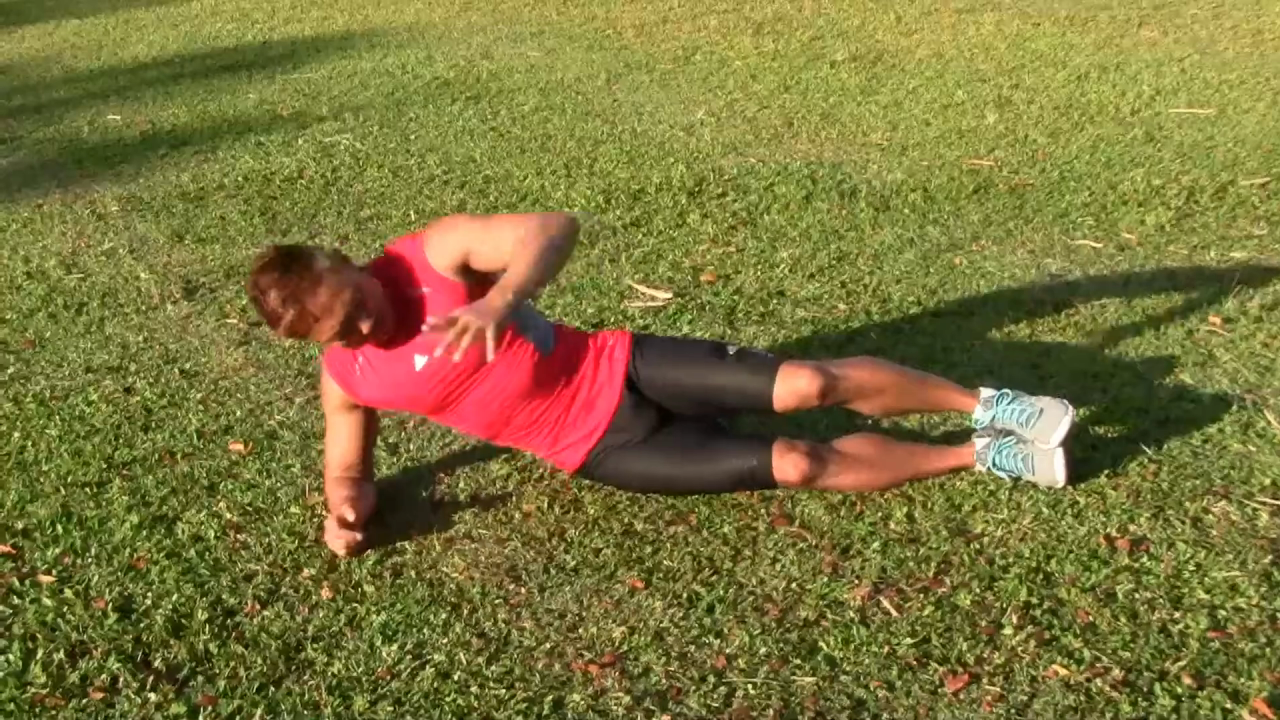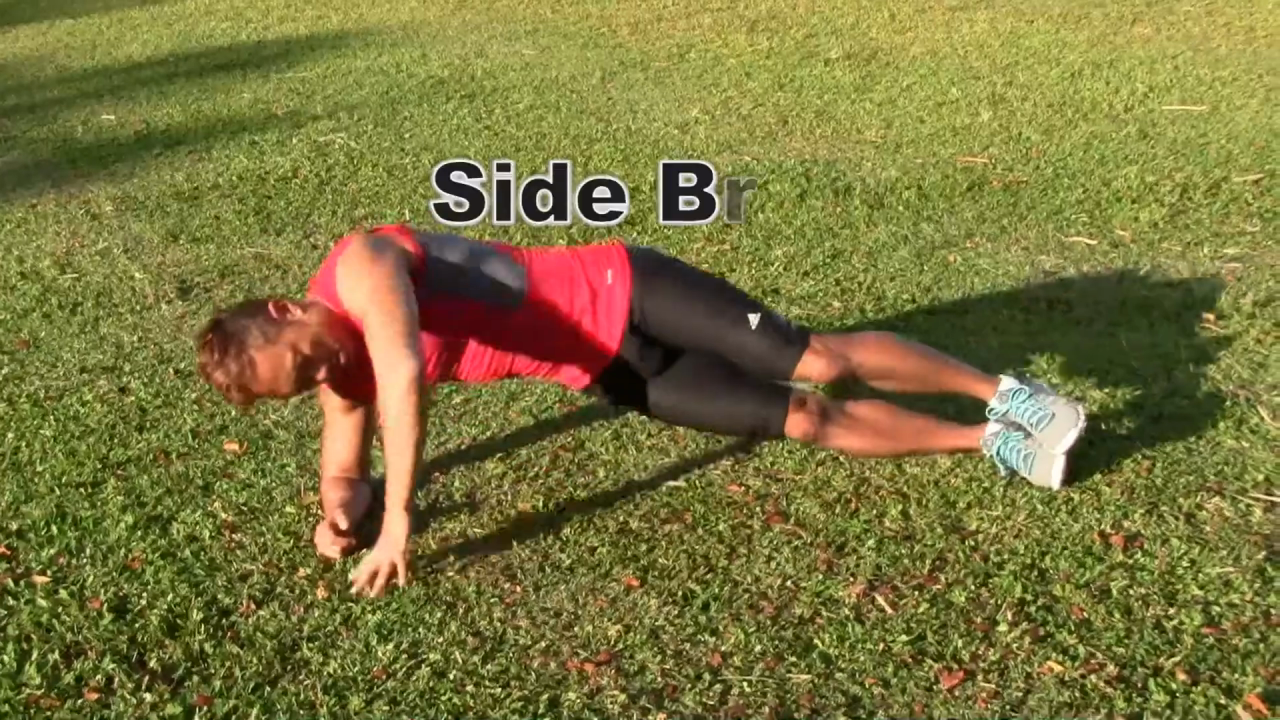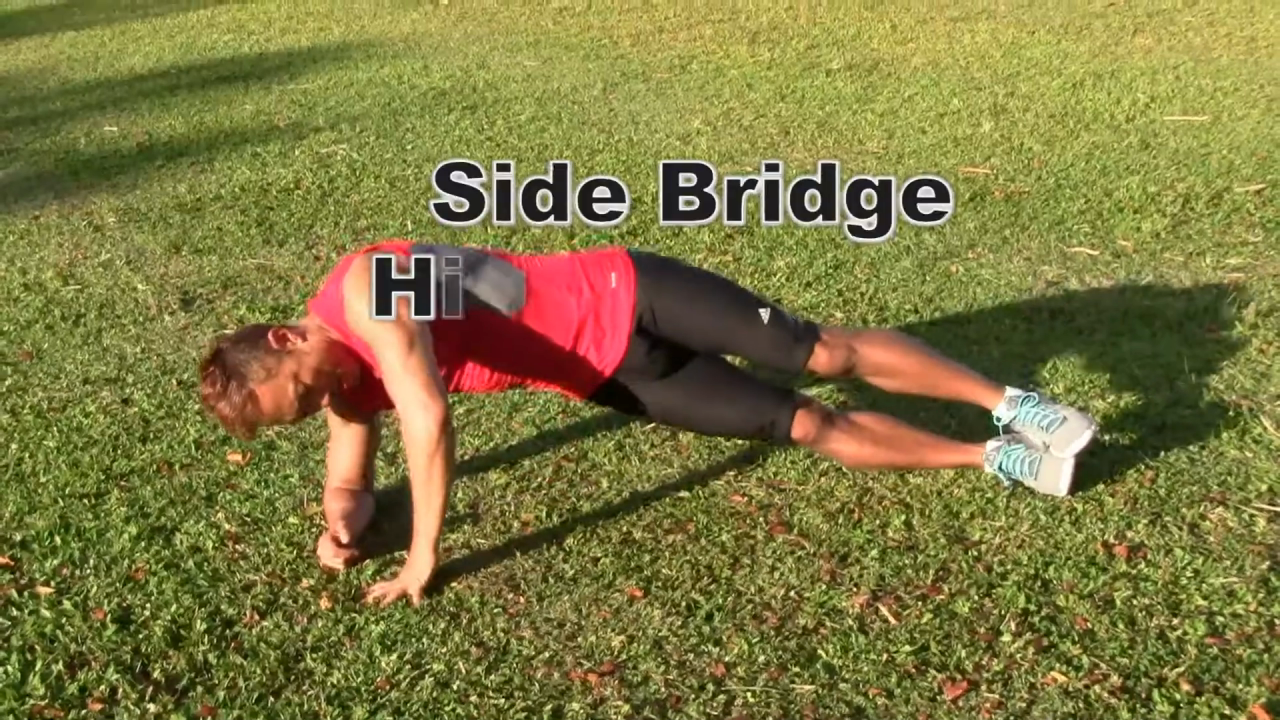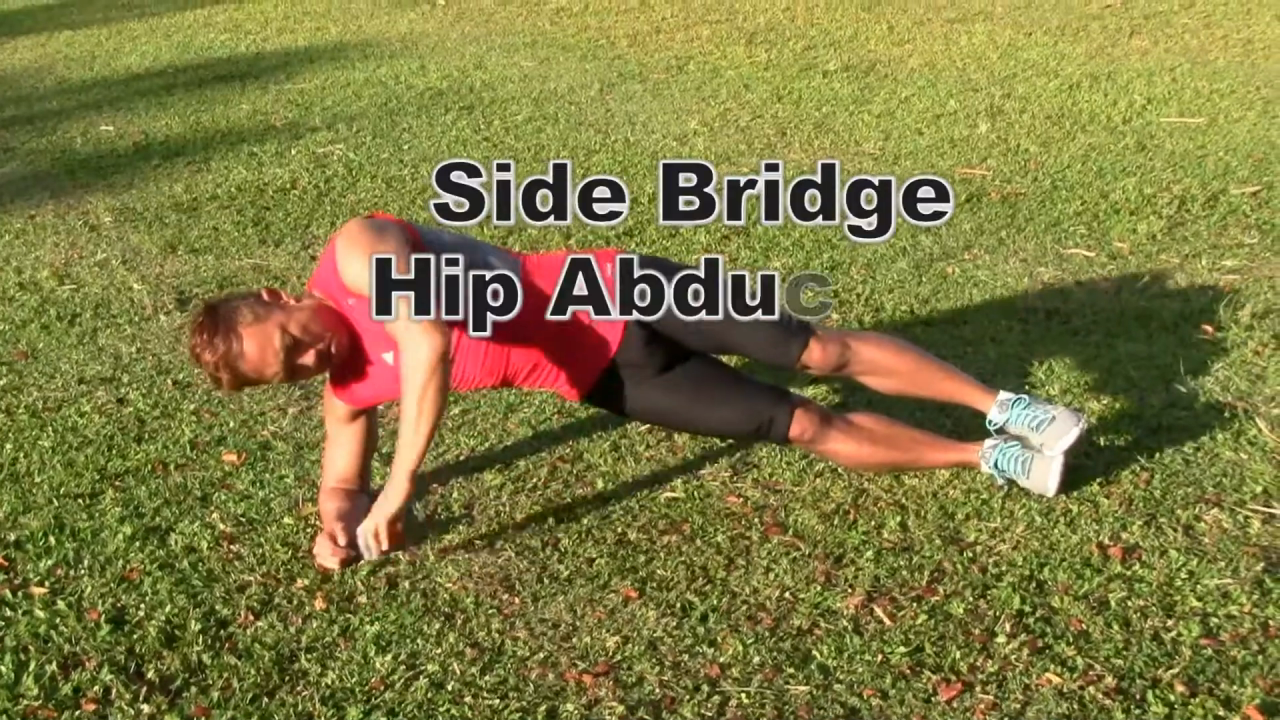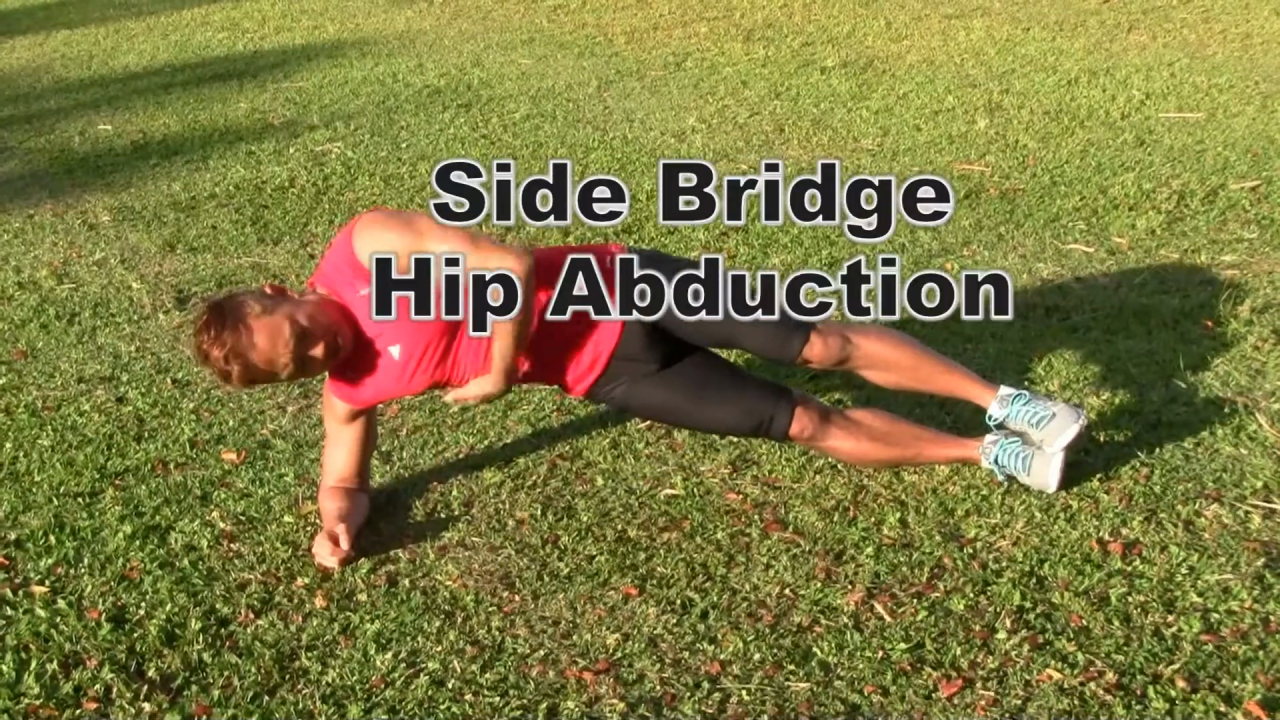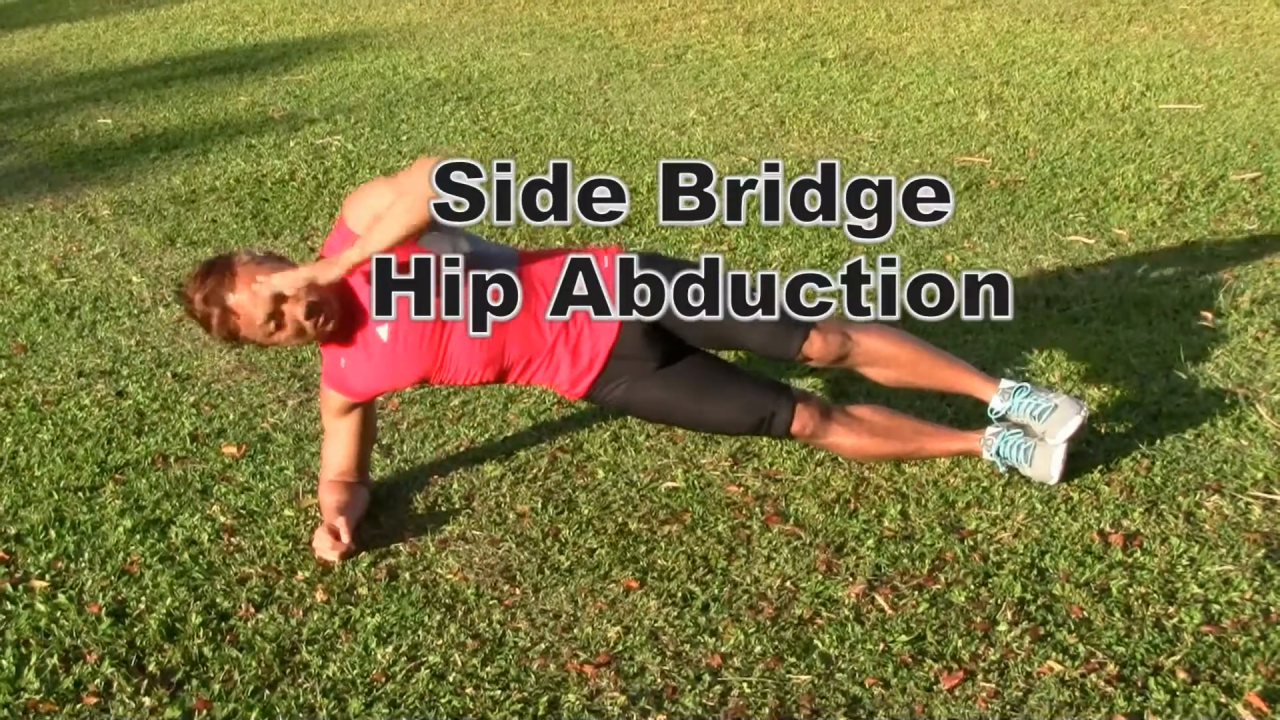
dt=0.4s
person 1, frame 1
left shoulder: (437, 250)
right shoulder: (346, 374)
left elbow: (558, 225)
right elbow: (347, 469)
left wrist: (505, 294)
right wrist: (346, 509)
left hip: (619, 370)
right hip: (600, 449)
left knee: (808, 383)
right knee: (802, 465)
left ankle: (987, 403)
right ankle: (981, 455)
person 1, frame 2
left shoulder: (354, 265)
right shoulder: (339, 379)
left elbow: (405, 377)
right elbow: (342, 476)
left wrist: (397, 524)
right wrist: (336, 516)
left hip: (623, 294)
right hip: (609, 370)
left knee: (822, 362)
right knee: (805, 421)
left ankle: (1001, 392)
right ankle: (984, 444)
person 1, frame 3
left shoulder: (360, 290)
right shoulder: (350, 388)
left elbow: (430, 419)
right elbow: (347, 486)
left wrist: (423, 557)
right wrist: (339, 527)
left hip: (624, 296)
right hip: (611, 375)
left knee: (827, 353)
right knee: (808, 426)
left ankle: (1005, 403)
right ankle: (993, 459)
person 1, frame 4
left shoulder: (356, 252)
right shoulder: (346, 384)
left elbow: (430, 346)
right elbow: (342, 480)
left wrist: (401, 484)
right wrist: (335, 526)
left hip: (619, 297)
right hip: (604, 381)
left knee: (820, 349)
right knee: (806, 428)
left ankle: (1000, 404)
right ankle: (987, 459)
person 1, frame 5
left shoulder: (366, 244)
right shoulder: (348, 388)
left elbow: (509, 266)
right elbow: (343, 481)
left wrist: (498, 373)
right wrist: (336, 524)
left hip: (620, 291)
right hip: (606, 375)
left knee: (822, 343)
right knee: (806, 425)
left ankle: (999, 401)
right ankle: (989, 455)
person 1, frame 6
left shoulder: (359, 222)
right shoulder: (347, 374)
left elbow: (441, 176)
right elbow: (343, 469)
left wrist: (334, 263)
right wrist: (336, 515)
left hip: (616, 292)
right hip: (604, 373)
left knee: (824, 340)
right knee: (808, 422)
left ankle: (1002, 394)
right ankle: (988, 446)
